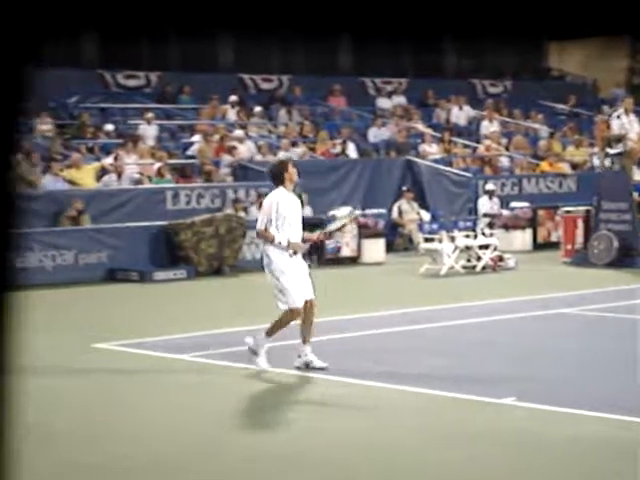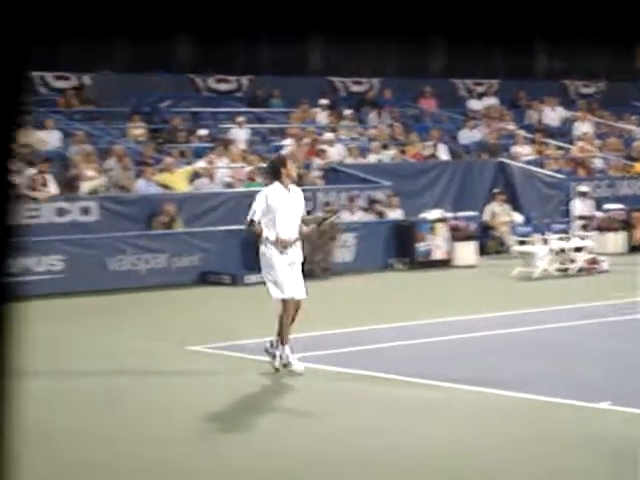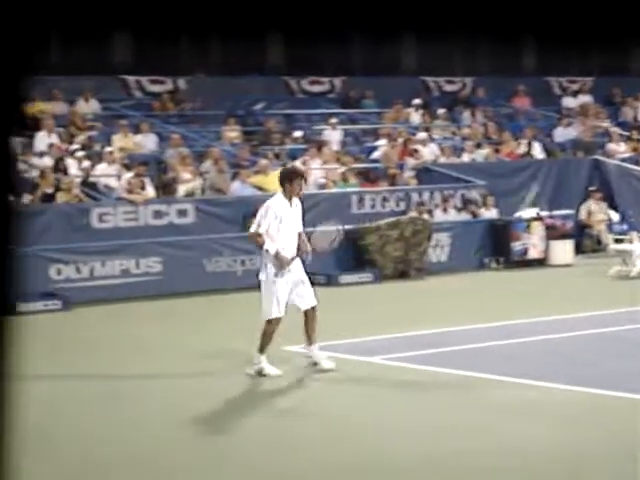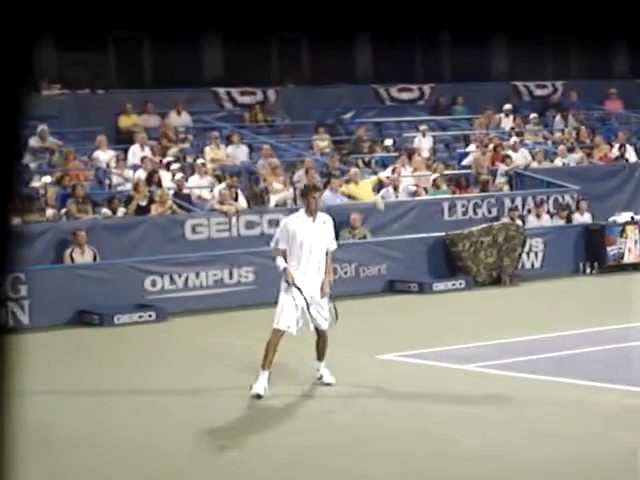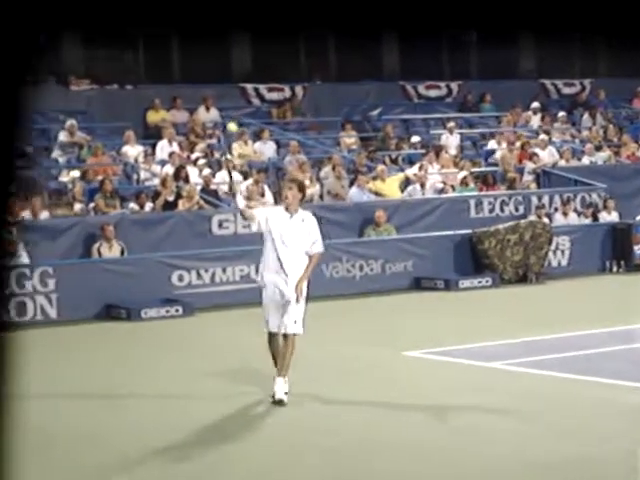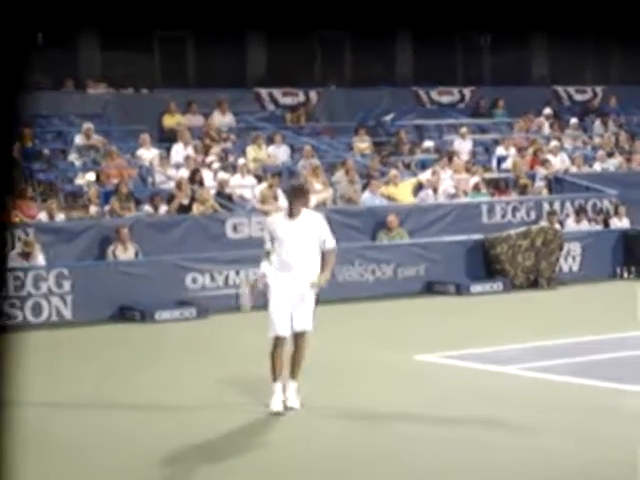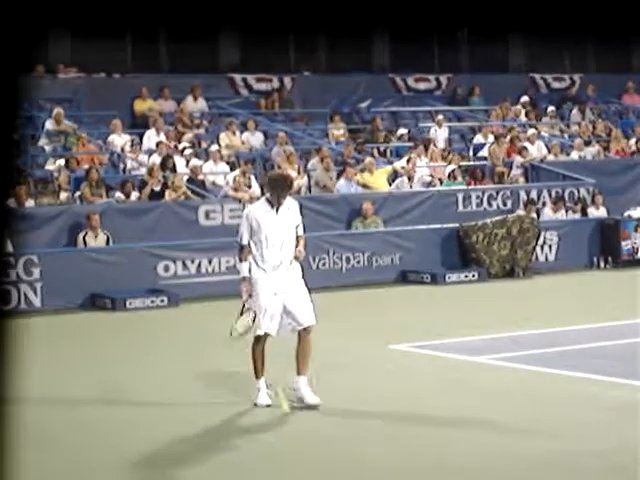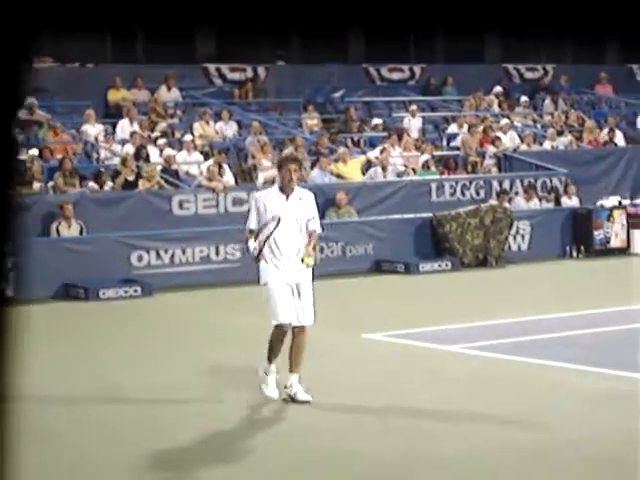
dt=0.5s
person 1, frame 1
left shoulder: (293, 200)
right shoulder: (274, 199)
right elbow: (261, 232)
left wrist: (309, 237)
right wrist: (288, 244)
left hip: (294, 260)
right hip: (279, 262)
left knee: (309, 304)
right knee: (295, 309)
left ankle: (306, 354)
right ankle: (259, 343)
person 1, frame 2
left shoulder: (297, 193)
right shoulder: (266, 194)
right elbow: (252, 223)
left wrist: (305, 229)
right wrist: (274, 238)
left hip: (293, 254)
right hip: (273, 255)
left knee: (297, 302)
right knee: (291, 301)
left ankle: (277, 347)
right ankle: (285, 352)
person 1, frame 3
left shoulder: (297, 204)
right shoulder: (271, 206)
right elbow: (254, 235)
left wrist: (304, 243)
right wrist: (276, 254)
left hip: (294, 266)
right hip: (276, 270)
left knee: (311, 309)
right knee: (274, 318)
left ankle: (313, 353)
right ankle: (260, 362)
person 1, frame 4
left shoulder: (327, 222)
right shoulder: (289, 223)
right elbow: (277, 250)
left wrist: (327, 278)
right wrist: (285, 268)
left hip: (314, 285)
right hip: (293, 284)
left knee: (322, 330)
right knee: (278, 331)
left ankle: (321, 368)
right ankle: (262, 378)
person 1, frame 5
left shoulder: (309, 221)
right shoulder: (271, 214)
left elbow: (315, 254)
right elbow: (250, 216)
left wrist: (303, 279)
left hip: (295, 285)
right hip: (272, 283)
left knee: (290, 334)
right knee: (273, 332)
left ankle: (280, 384)
right ankle: (280, 376)
person 1, frame 6
left shoulder: (317, 220)
right shoulder: (273, 222)
left elbow: (329, 247)
left wrist: (325, 273)
right wrist: (264, 272)
left hip: (306, 286)
right hip: (280, 285)
left knee: (300, 336)
right knee: (280, 337)
left ankle: (291, 387)
right ankle: (278, 389)
person 1, frame 7
left shoulder: (293, 207)
right shoulder: (252, 213)
right elbow: (244, 247)
left wrist: (300, 247)
right wrist: (245, 278)
left hip: (292, 278)
right hip: (264, 282)
left knee: (306, 327)
right knee: (262, 334)
left ankle: (301, 385)
right ankle: (261, 387)
person 1, frame 8
left shoulder: (307, 197)
right shoulder: (262, 199)
left elbow: (314, 230)
right elbow: (252, 230)
left wrist: (310, 246)
right wrist: (254, 247)
left hip: (301, 271)
right hip: (275, 271)
left knee: (301, 327)
right knee: (283, 324)
left ankle: (292, 384)
right ankle: (269, 368)
